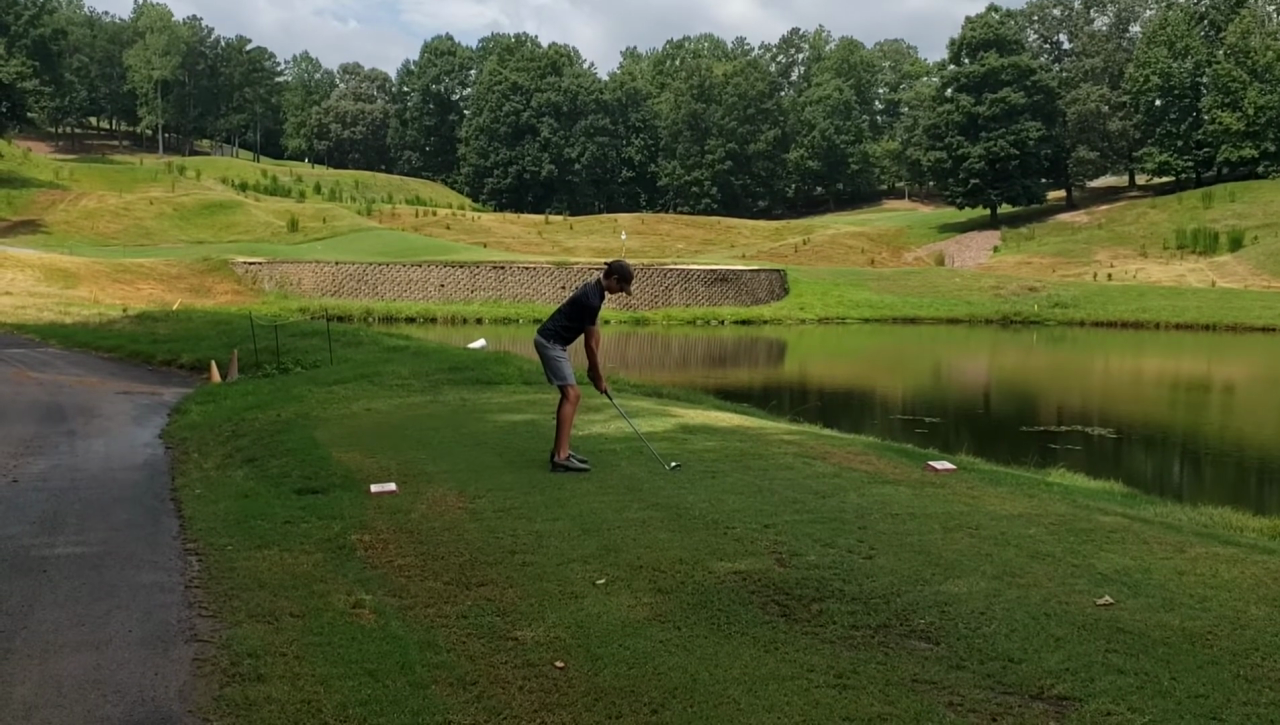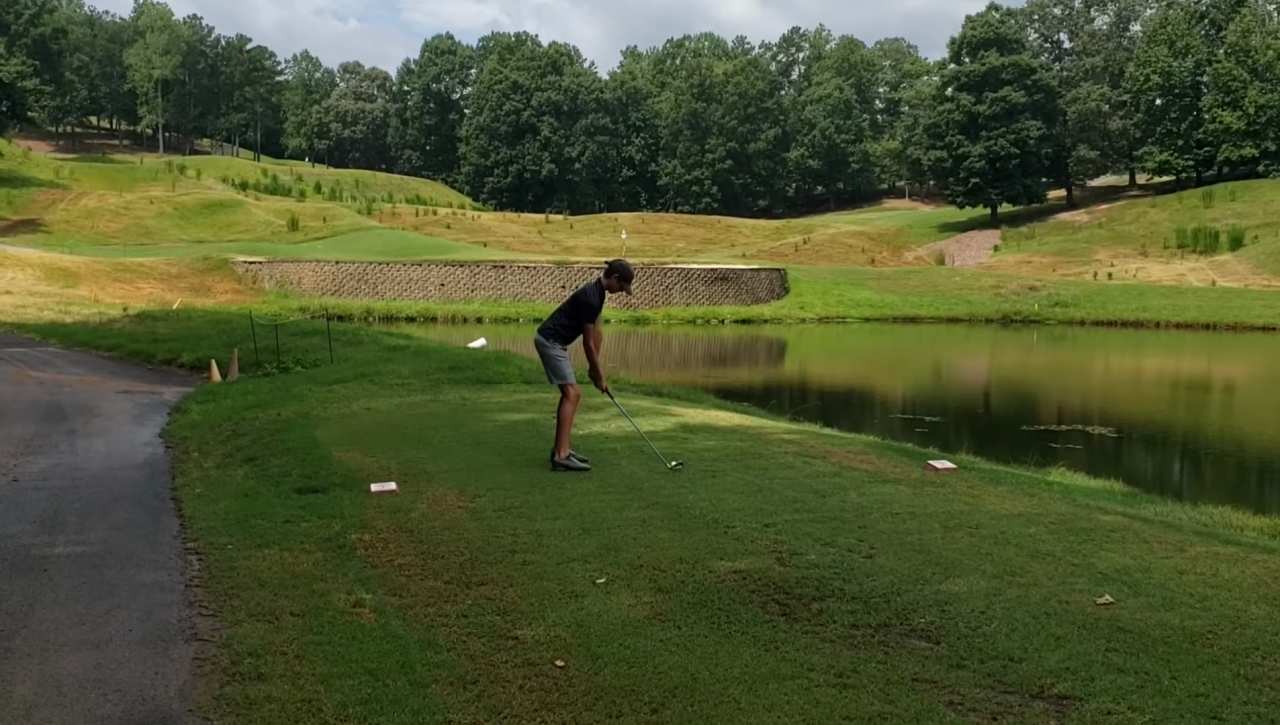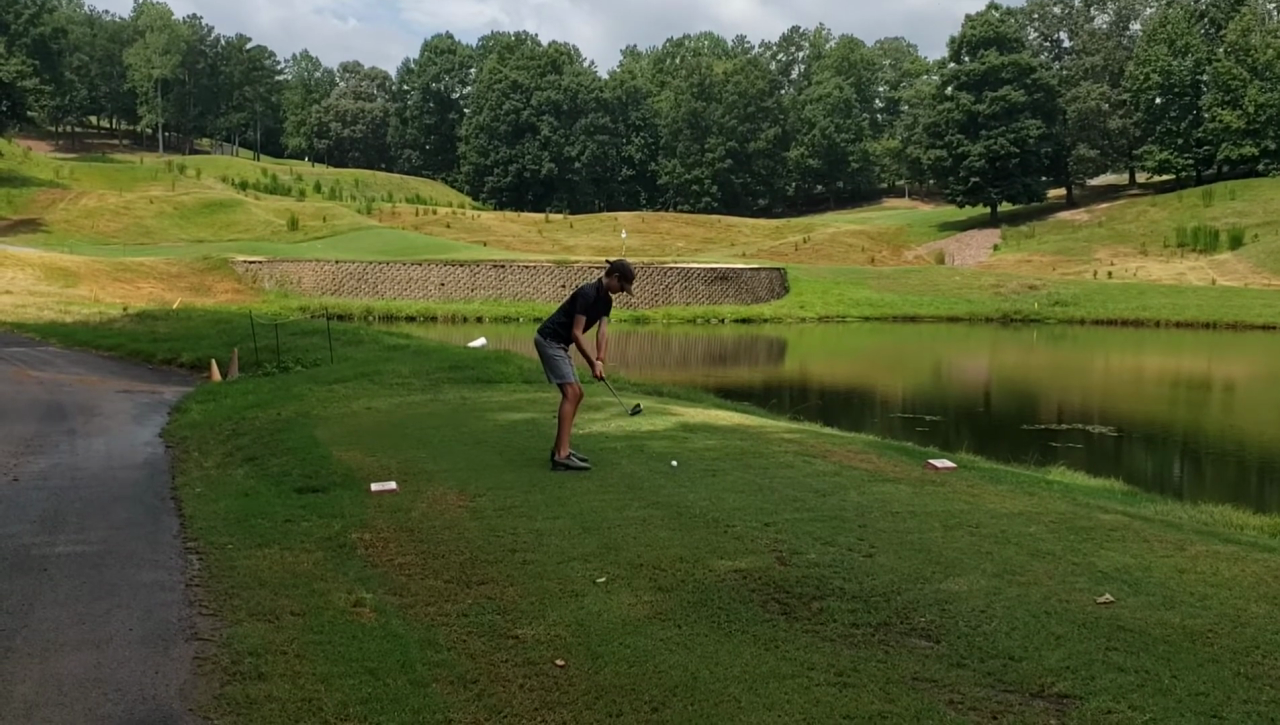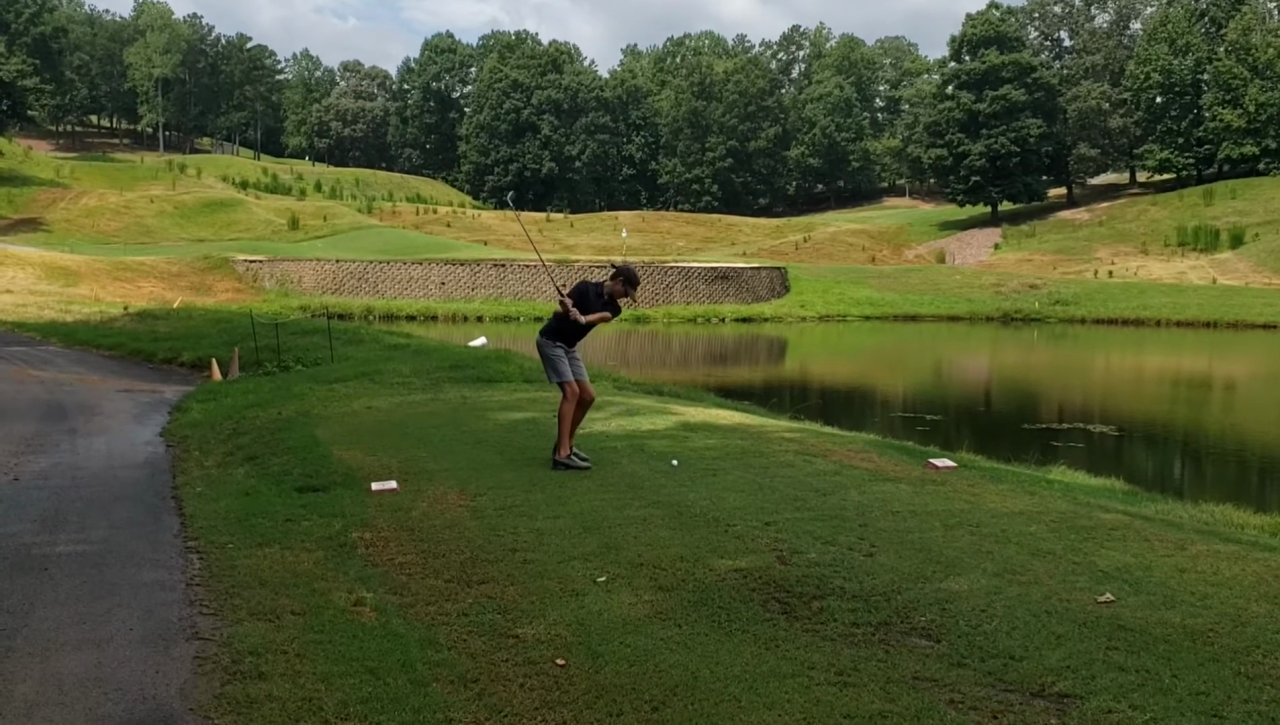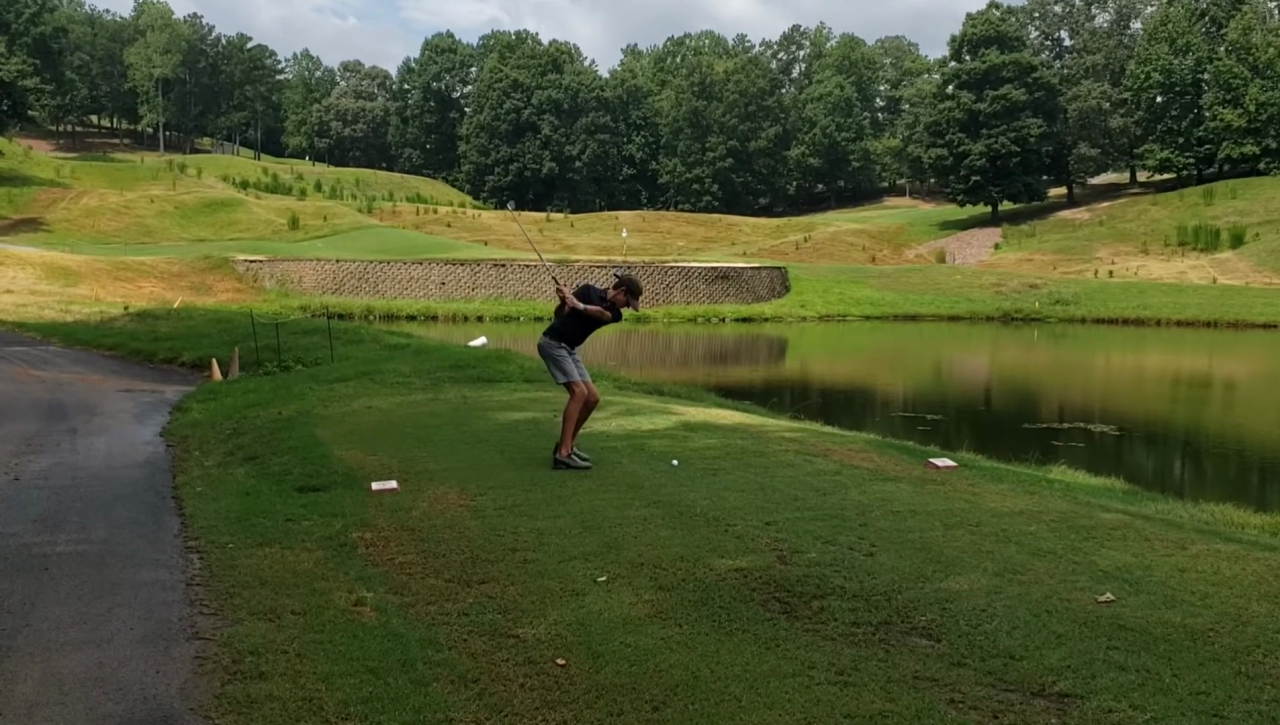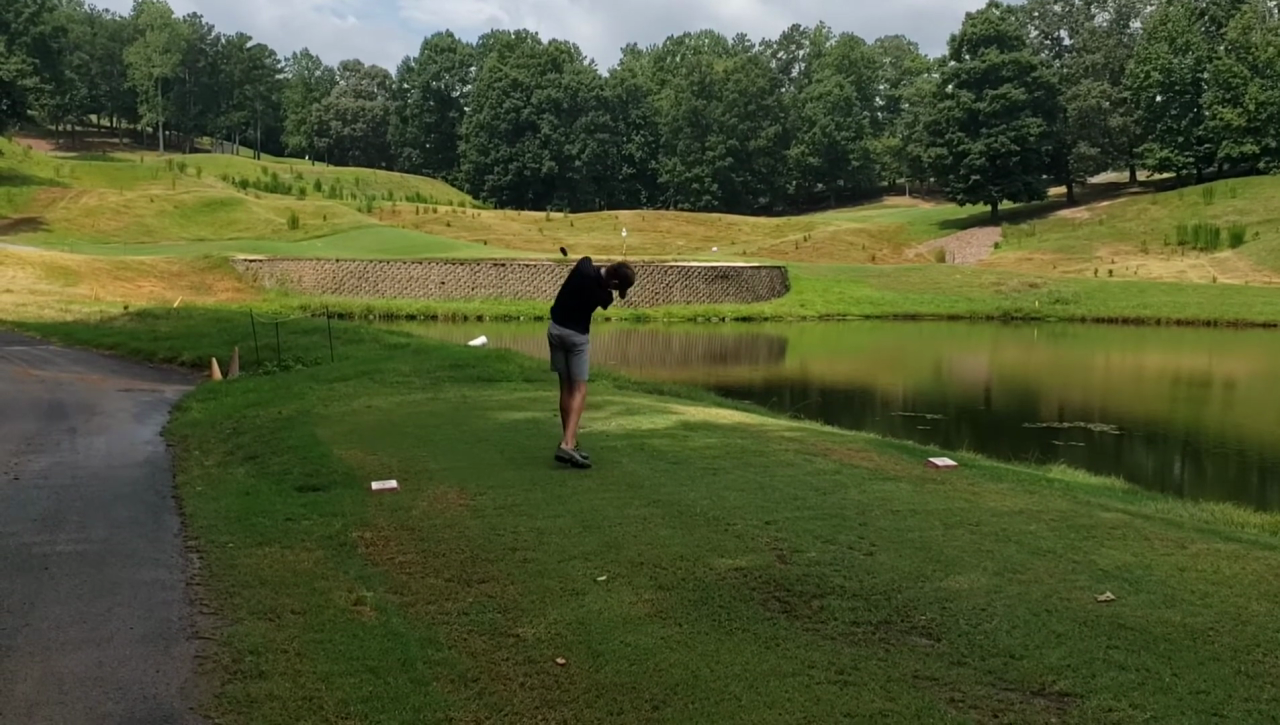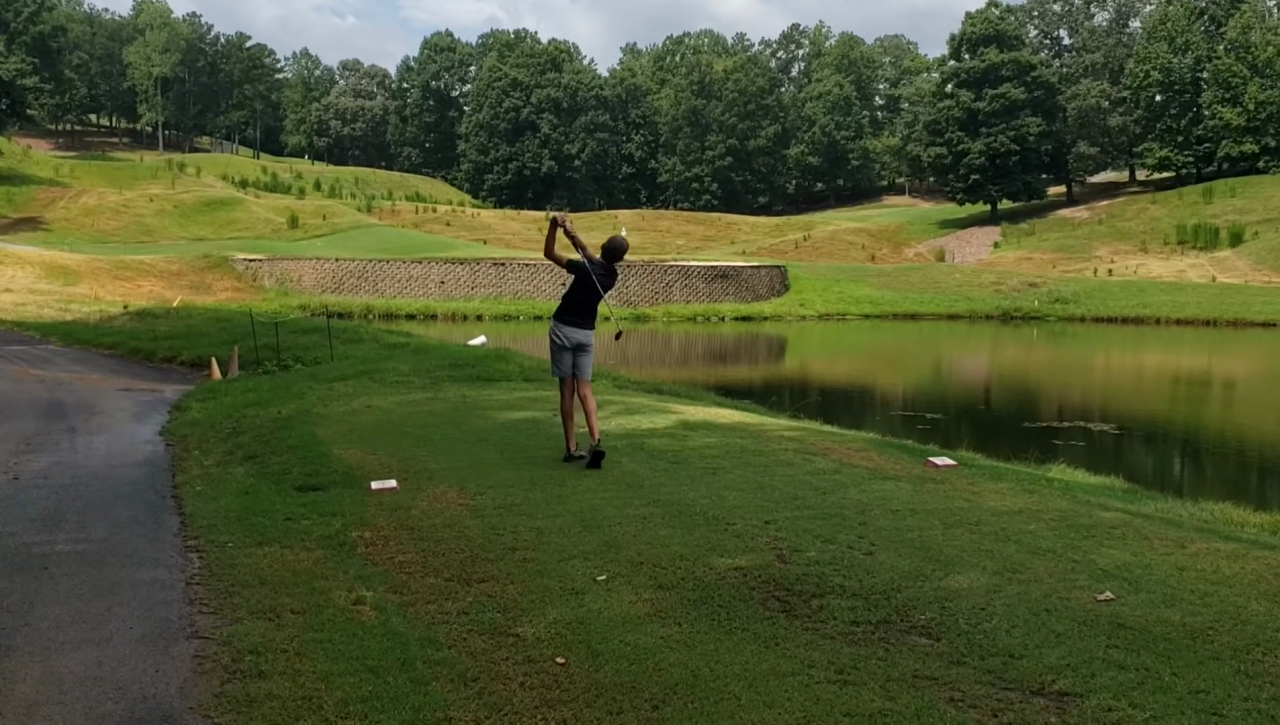
dt=0.3s
person 1, frame 1
left shoulder: (594, 290)
right shoulder: (591, 299)
left elbow: (595, 332)
right elbow: (590, 343)
left wrist: (594, 367)
right wrist: (599, 376)
left hip: (553, 342)
right hip: (550, 342)
left knee: (568, 394)
right knee: (572, 395)
left ankle: (560, 449)
right ankle: (561, 457)
person 1, frame 2
left shoulder: (597, 292)
right shoulder: (590, 298)
left elbow: (597, 331)
right elbow: (588, 342)
left wrist: (596, 368)
right wrist: (599, 375)
left hip: (554, 342)
right hip: (550, 342)
left knee: (569, 393)
right knee: (572, 394)
left ankle: (560, 449)
right ankle: (561, 456)
person 1, frame 3
left shoulder: (606, 301)
right shoulder: (588, 293)
left elbow: (602, 332)
right elbow: (576, 332)
left wrist: (600, 361)
right wrist: (592, 363)
left hip: (560, 344)
right hip: (549, 340)
left knee: (575, 394)
right knee: (571, 393)
left ankle: (560, 447)
right ankle: (561, 456)
person 1, frame 4
left shoulder: (614, 307)
right shoulder: (585, 287)
left elbow: (598, 318)
right elbow: (558, 313)
left wrist: (581, 319)
right wrist: (566, 309)
left hip: (568, 346)
right hip: (551, 341)
left knee: (587, 396)
right knee: (571, 392)
left ankle: (566, 445)
right ankle: (562, 455)
person 1, frame 5
left shoulder: (614, 313)
right shoulder: (588, 291)
left elbow: (599, 312)
right elbow: (559, 314)
left wrist: (579, 306)
right wrist: (564, 301)
left hip: (566, 347)
right hip: (553, 344)
left knee: (593, 397)
right knee: (579, 393)
left ankle: (567, 445)
right ankle: (562, 453)
person 1, frame 6
left shoulder: (585, 266)
right shoulder: (603, 293)
left hip: (555, 329)
right hip: (576, 336)
left knee: (566, 387)
right knee: (579, 389)
left ankle: (568, 443)
right ankle: (567, 444)
person 1, frame 7
left shoulder: (586, 269)
right shoulder: (612, 275)
left elbow: (549, 253)
right elbow: (585, 250)
left wrist: (554, 227)
right wrist: (571, 232)
left hip: (563, 330)
right hip: (585, 334)
left knee: (567, 390)
right knee: (584, 389)
left ankle: (572, 448)
right ankle: (595, 440)
